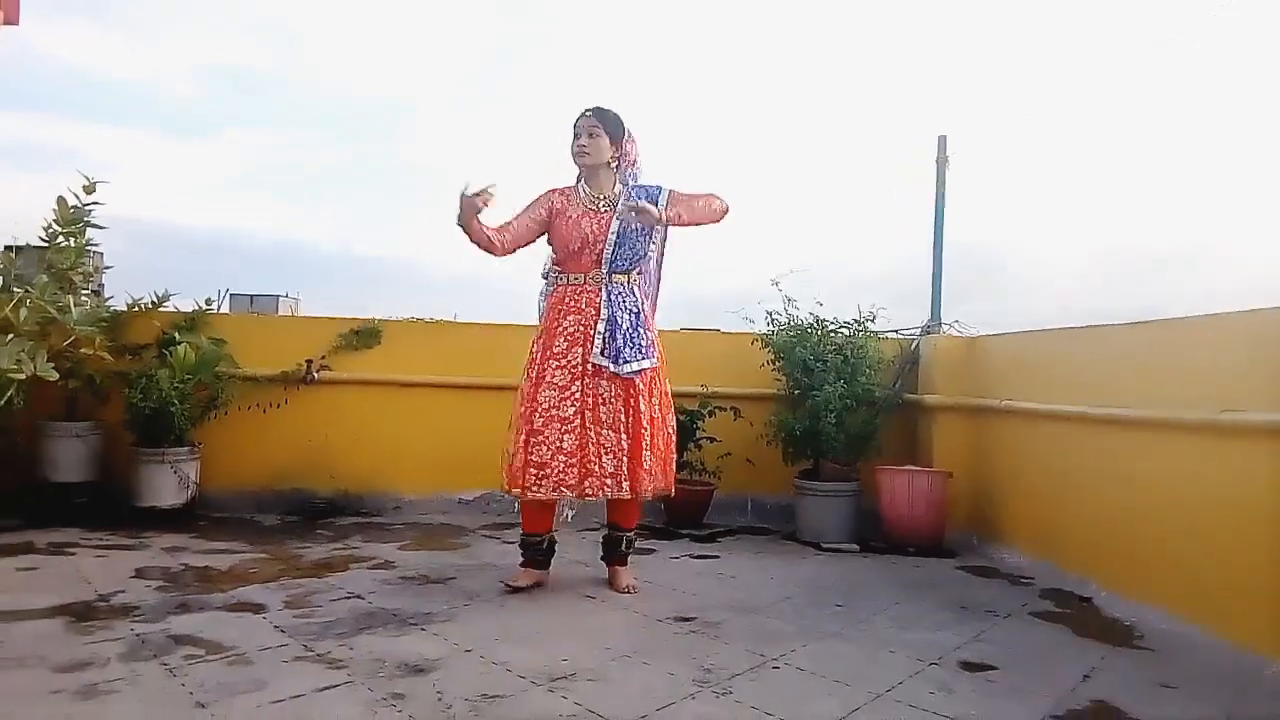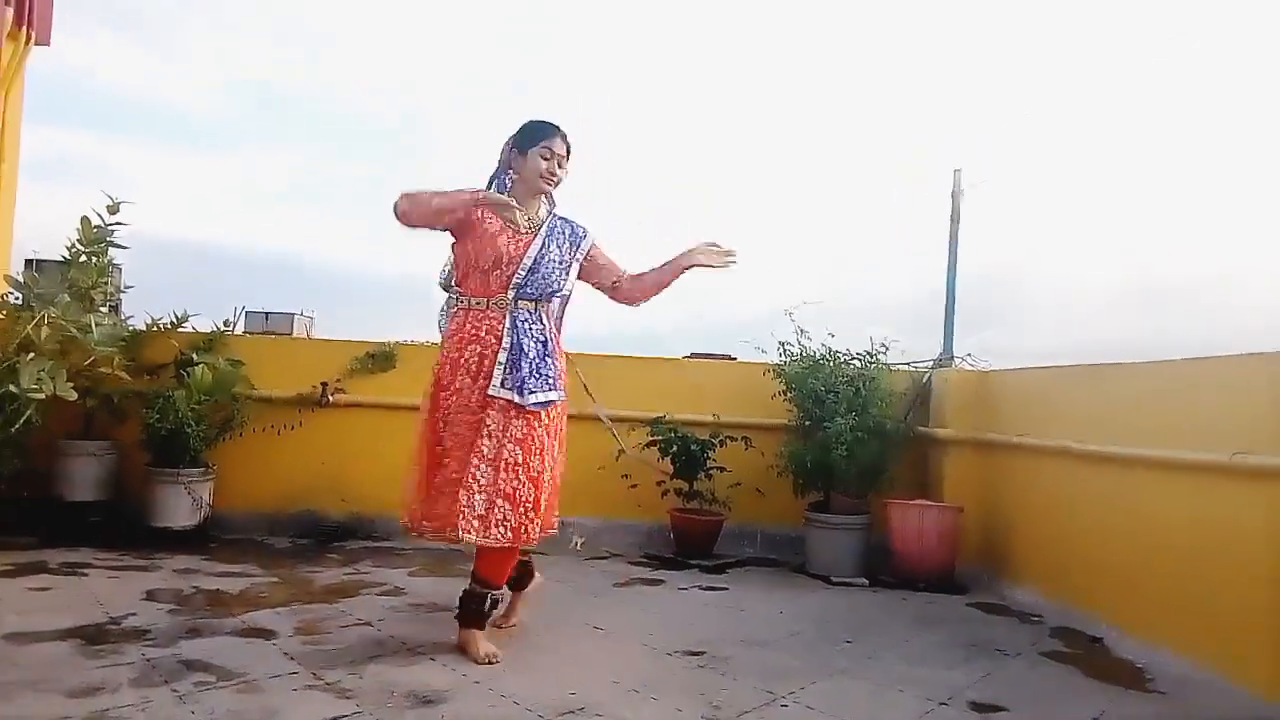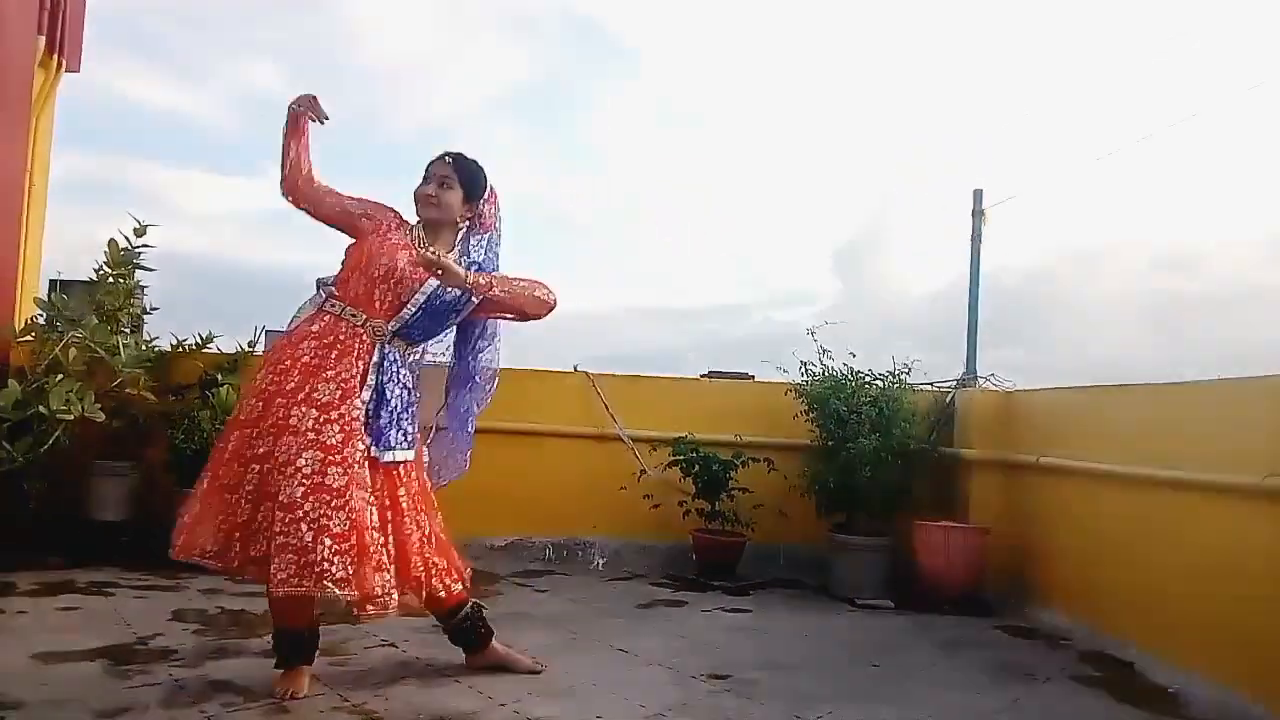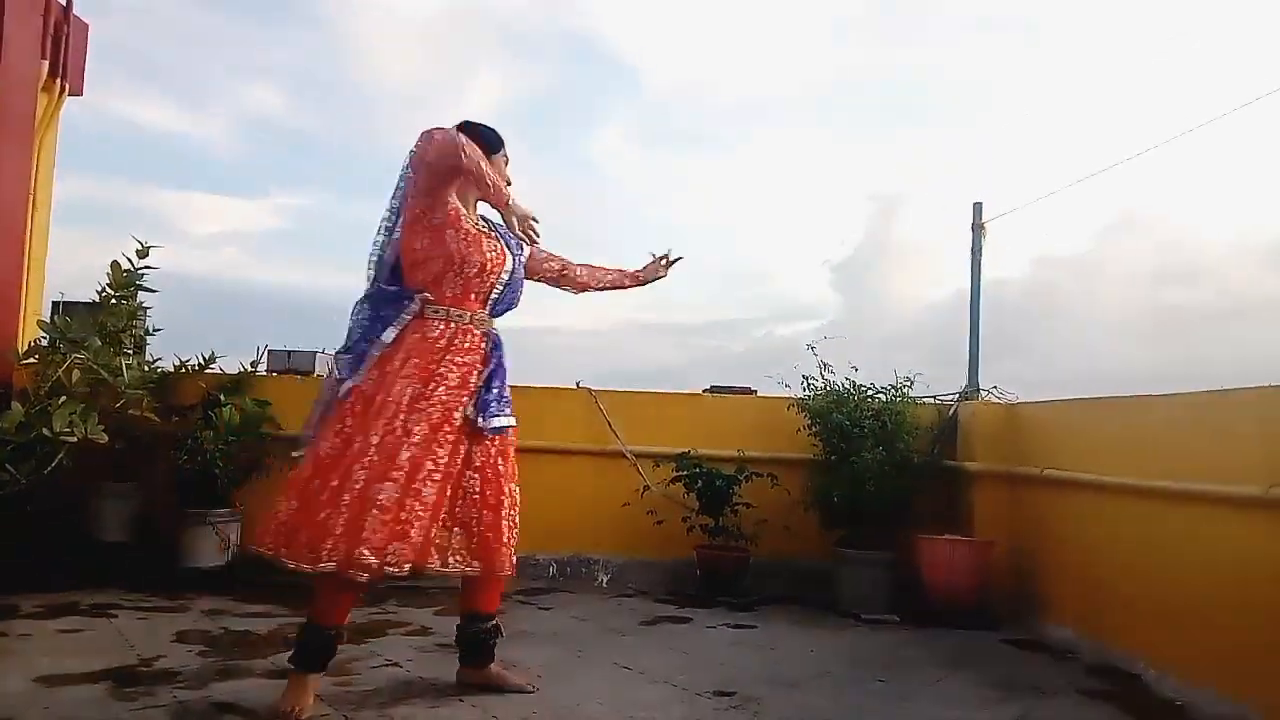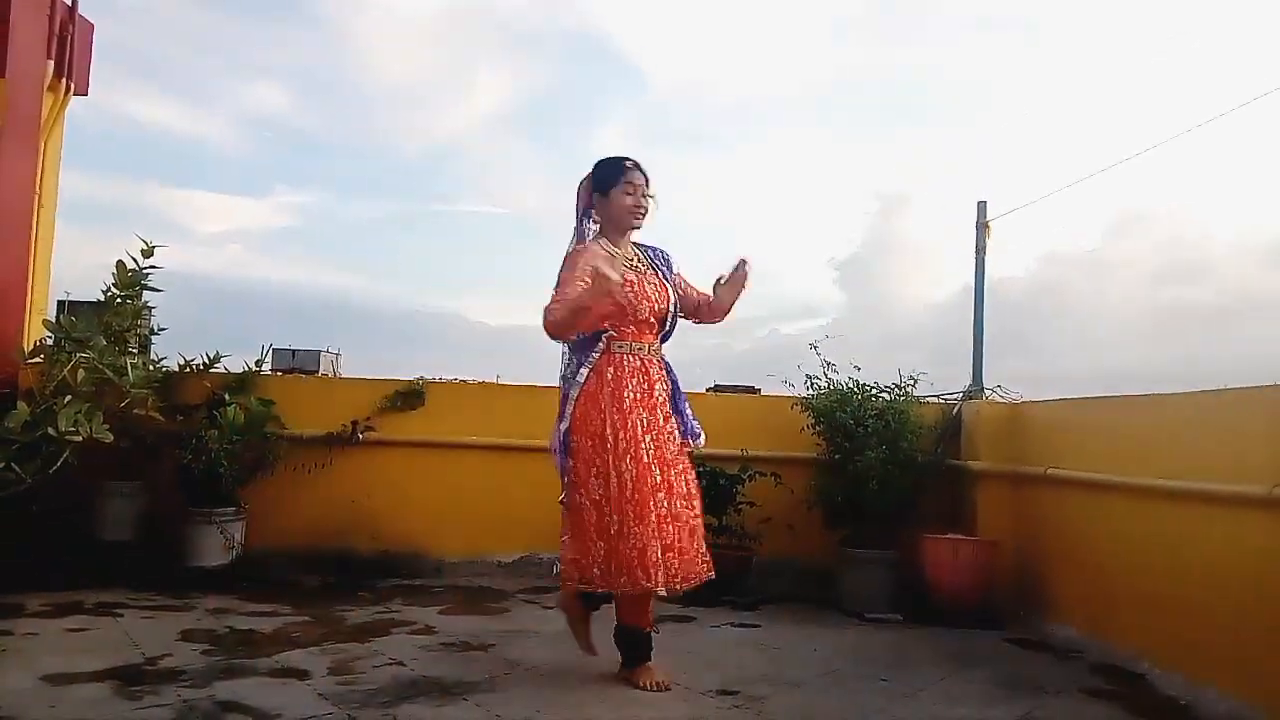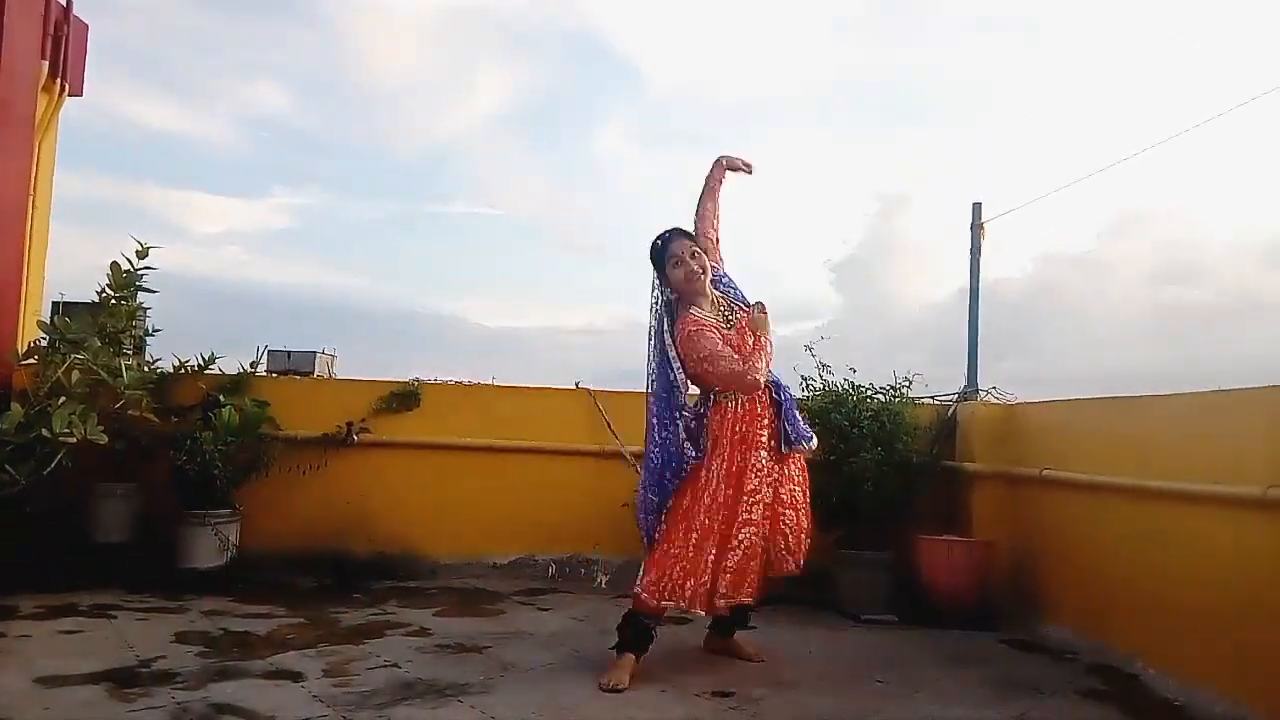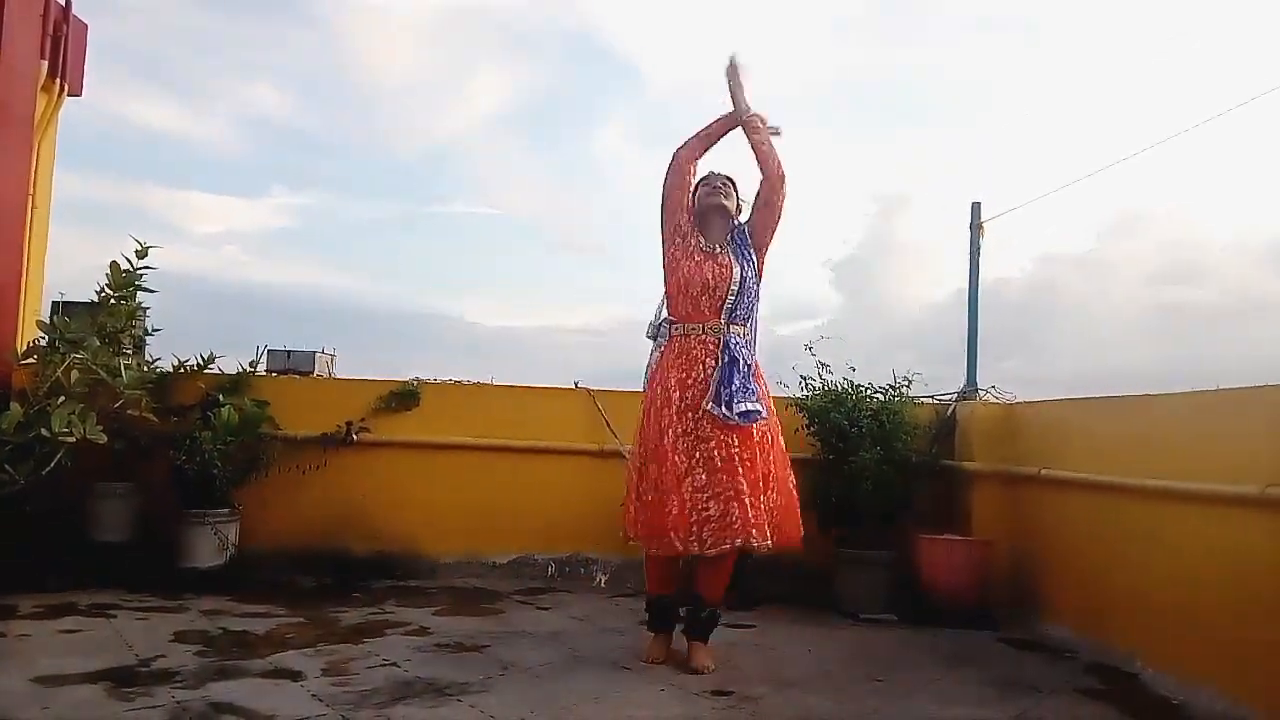
dt=0.7s
person 1, frame 1
left shoulder: (647, 199)
right shoulder: (556, 202)
left elbow: (716, 206)
right elbow: (497, 242)
left wrist: (660, 217)
right wrist: (468, 218)
left hip: (627, 331)
right hip: (565, 332)
left knee: (627, 444)
right knee: (545, 442)
left ankle: (618, 558)
right ankle: (535, 560)
person 1, frame 2
left shoulder: (571, 235)
right shoulder: (477, 209)
left elbow: (629, 289)
right elbow: (406, 209)
left wrist: (685, 263)
right wrist: (476, 202)
left hip: (537, 365)
right hip: (469, 358)
left knee: (514, 489)
right knee: (476, 486)
left ankle: (473, 620)
right ankle: (517, 576)
person 1, frame 3
left shoulder: (474, 283)
right shoulder: (381, 224)
left elbow: (543, 300)
right elbow: (300, 189)
left wrist: (466, 280)
right wrist: (294, 126)
left hip: (378, 392)
right hip: (310, 371)
left knee: (404, 519)
right knee: (295, 513)
left ankle: (478, 643)
right ankle: (296, 657)
person 1, frame 4
left shoulder: (507, 240)
right shoulder: (431, 203)
left elbow: (573, 275)
right elbow: (447, 143)
left wrist: (641, 273)
right wrist: (505, 200)
left hip: (477, 377)
right hip: (418, 368)
left knee: (487, 522)
right knee: (371, 512)
left ankle: (477, 659)
right ankle: (307, 667)
person 1, frame 5
left shoulder: (654, 260)
right shoulder: (589, 256)
left elbow: (710, 307)
right elbow: (557, 325)
left wrist: (735, 280)
right wrist: (597, 286)
left hip: (655, 395)
right hip: (611, 396)
left knee: (665, 518)
right knee: (634, 522)
left ankle: (583, 596)
right ankle: (635, 656)
person 1, frame 6
left shoulder: (714, 277)
right shoulder: (687, 332)
left elbow: (706, 222)
right elbow: (751, 377)
left wrist: (717, 171)
right wrist: (760, 328)
left hip: (765, 426)
right hip: (731, 431)
left knee: (762, 535)
right knee: (696, 539)
left ankle: (725, 634)
right ankle: (630, 647)
person 1, frame 7
left shoulder: (750, 244)
right shoulder: (678, 239)
left elbow: (775, 179)
right elbow: (680, 164)
left wrist: (747, 117)
right wrist: (736, 119)
left hip: (733, 378)
right hip: (679, 375)
left knee: (730, 502)
right knee: (668, 502)
left ankle: (699, 633)
right ankle: (661, 625)
